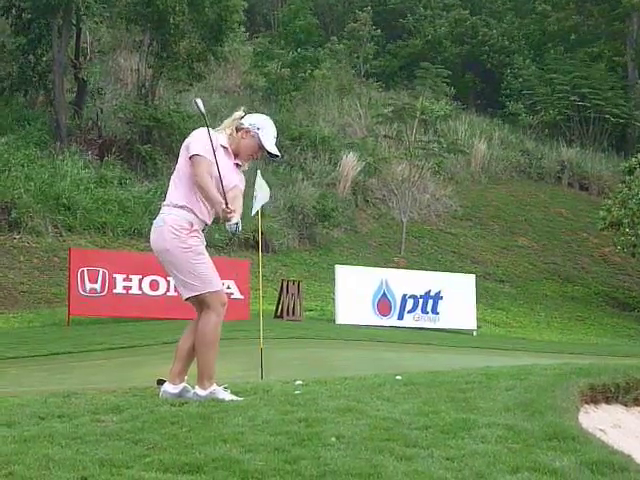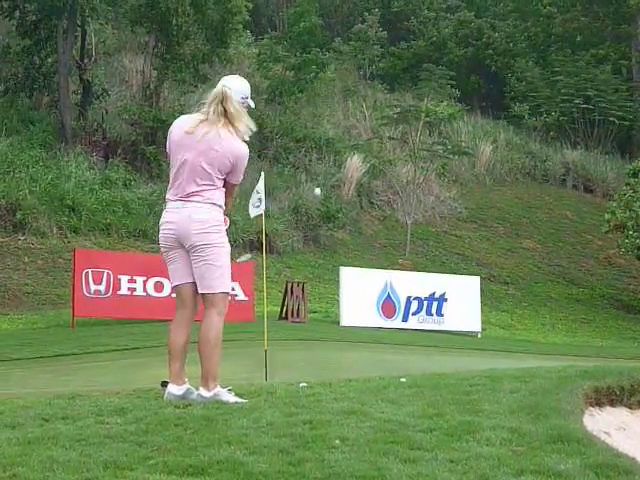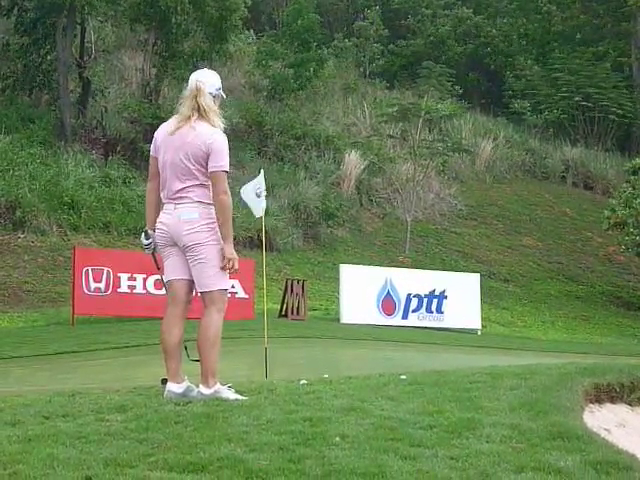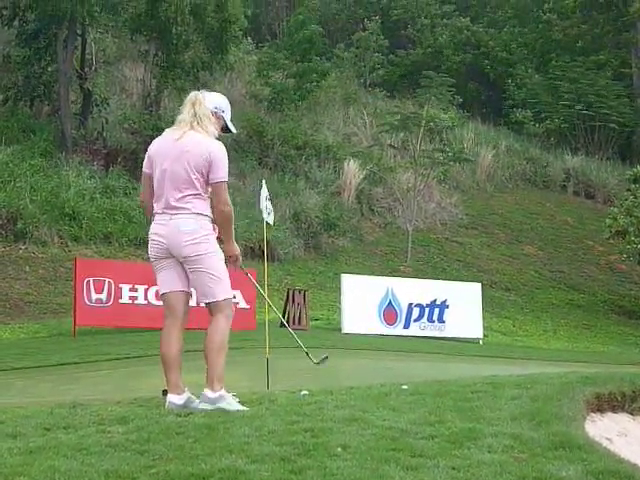
dt=1s
person 1, frame 1
left shoulder: (236, 168)
right shoulder: (202, 137)
left elbow: (235, 200)
right elbow: (201, 178)
left wrist: (234, 217)
right wrist: (220, 207)
left hip: (184, 233)
right hip: (176, 229)
left knee: (208, 309)
right knee: (216, 304)
left ankle: (174, 383)
right ankle: (205, 386)
person 1, frame 2
left shoulder: (179, 125)
right shoulder: (238, 148)
left hip: (171, 219)
right hip: (205, 222)
left knee: (185, 306)
right knee: (216, 306)
left ankle: (176, 384)
right ankle: (209, 388)
person 1, frame 3
left shoulder: (163, 131)
right shoulder: (213, 136)
left elbow: (152, 184)
right elbow: (221, 194)
left wrist: (150, 229)
right wrist: (228, 242)
left hip: (168, 221)
right hip: (199, 222)
left knee: (177, 303)
right knee: (215, 303)
left ankle: (175, 383)
right ankle: (209, 385)
person 1, frame 4
left shoulder: (158, 144)
right shoulder: (212, 147)
left elbow: (145, 198)
right elbow: (222, 206)
right wrist: (229, 242)
left hip: (160, 233)
right hip: (195, 231)
left knee: (174, 315)
right knee: (222, 311)
left ankle: (175, 394)
right ankle: (214, 391)
